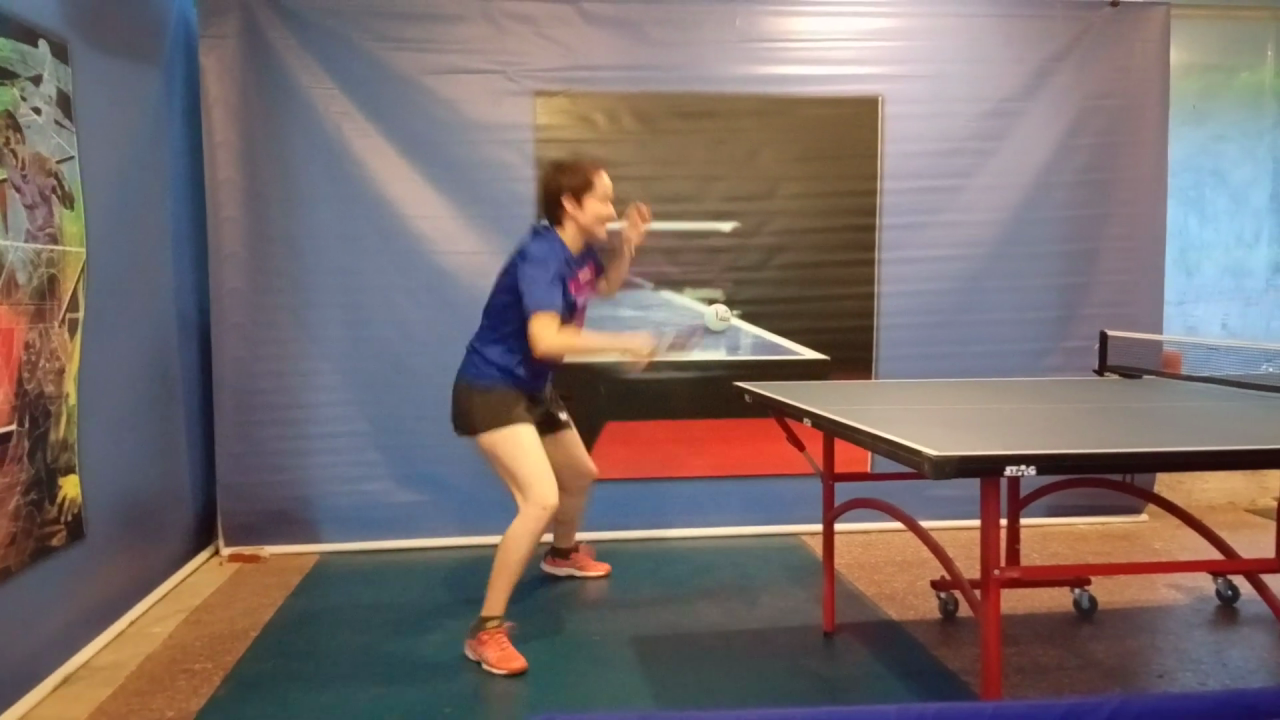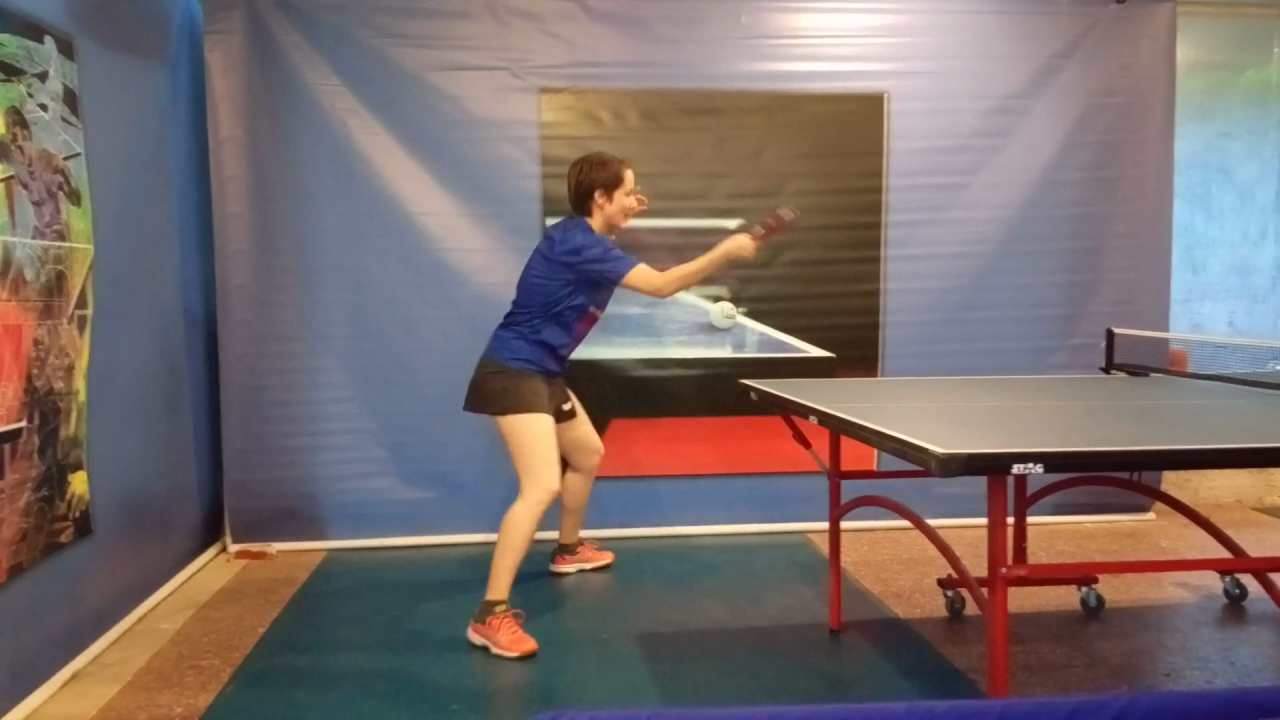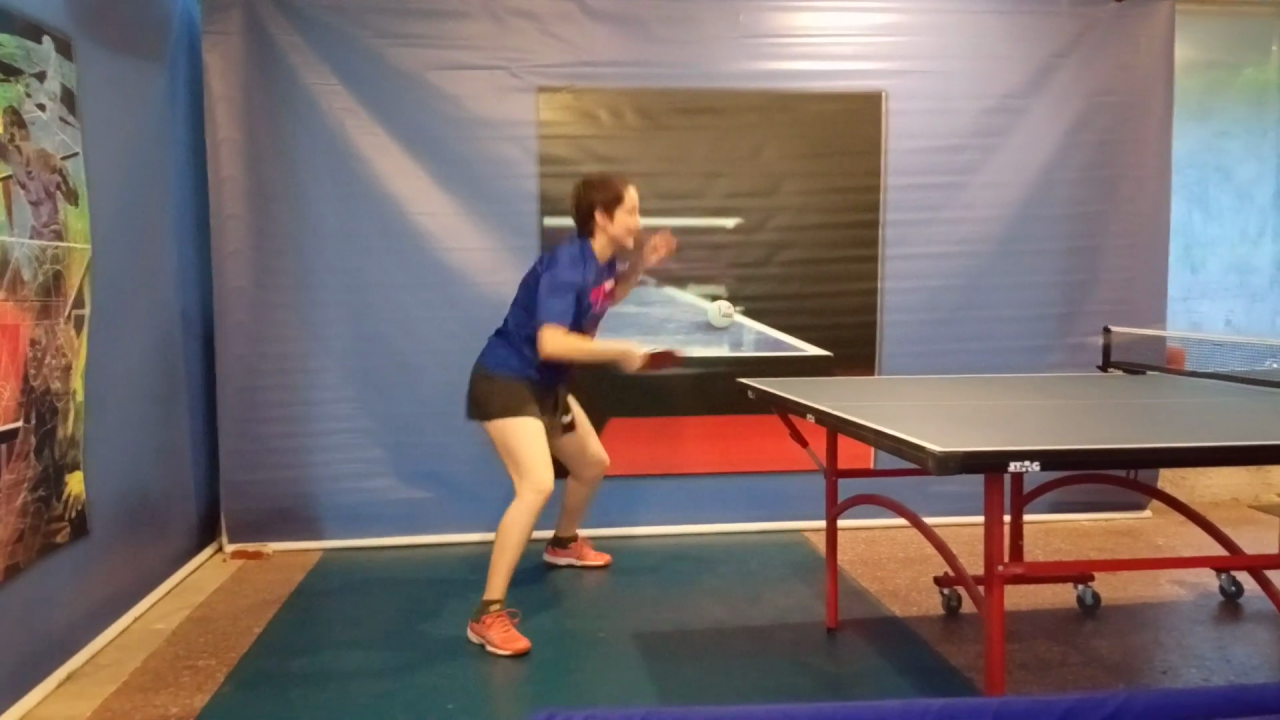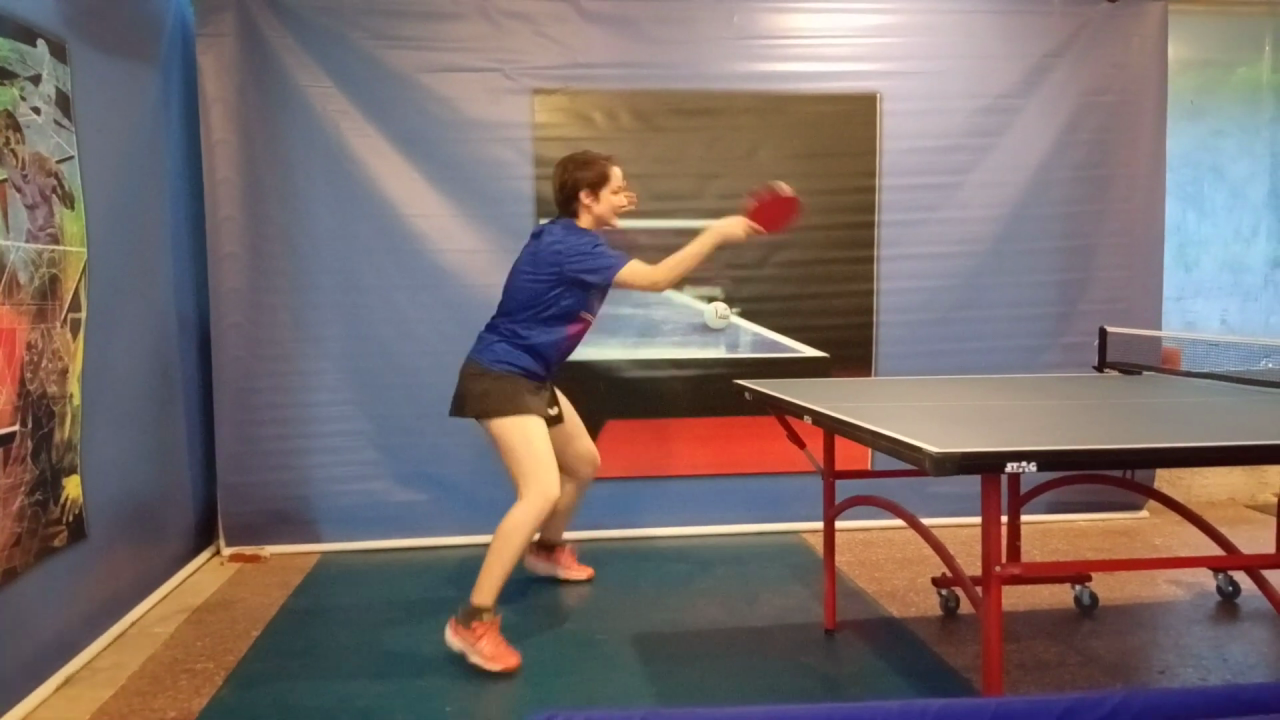
dt=0.4s
person 1, frame 1
left shoulder: (577, 251)
right shoulder: (541, 256)
left elbow: (607, 284)
right elbow: (545, 338)
left wrist: (626, 243)
right wrist: (622, 344)
left hip: (528, 389)
right hip: (489, 390)
left knee: (581, 474)
right knee: (541, 500)
left ankle: (563, 551)
right ankle: (487, 629)
person 1, frame 2
left shoulder: (581, 236)
right shoulder: (580, 242)
left elbow: (610, 269)
right elbow: (659, 284)
left wrist: (623, 223)
right wrist: (724, 251)
left hip: (540, 370)
right hip: (513, 372)
left knee: (587, 455)
right knee: (539, 487)
left ankle: (568, 548)
right ankle: (492, 615)
person 1, frame 3
left shoulder: (596, 259)
right shoulder: (566, 263)
left elbow: (604, 297)
right elbow: (552, 343)
left wrist: (642, 264)
right wrist: (619, 353)
left hip: (542, 384)
right hip: (504, 381)
left knee: (592, 465)
right knee: (537, 486)
left ankle: (564, 544)
right ankle: (488, 613)
person 1, frame 4
left shoulder: (568, 237)
right shoulder: (565, 245)
right elbow: (656, 278)
left wrist: (607, 221)
right wrist: (718, 234)
left hip: (530, 375)
right hip: (499, 376)
left knee: (584, 465)
right knee: (544, 492)
left ankle: (545, 550)
right ankle: (473, 620)
